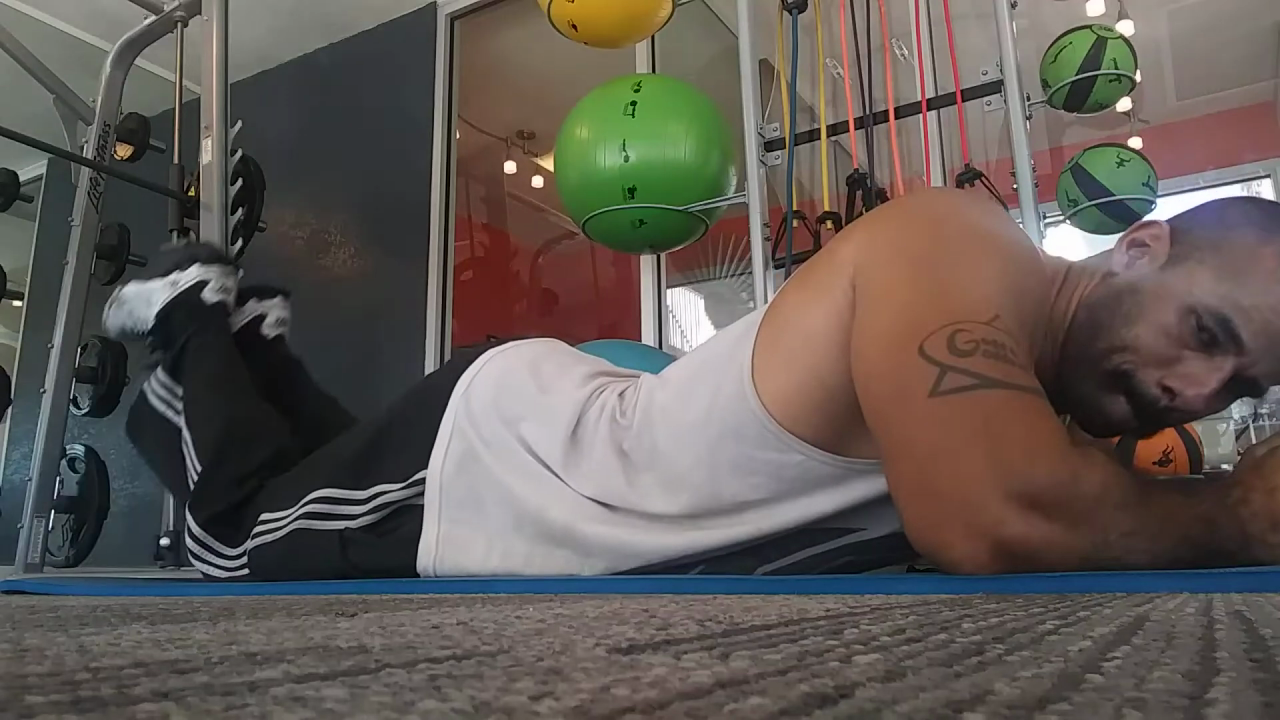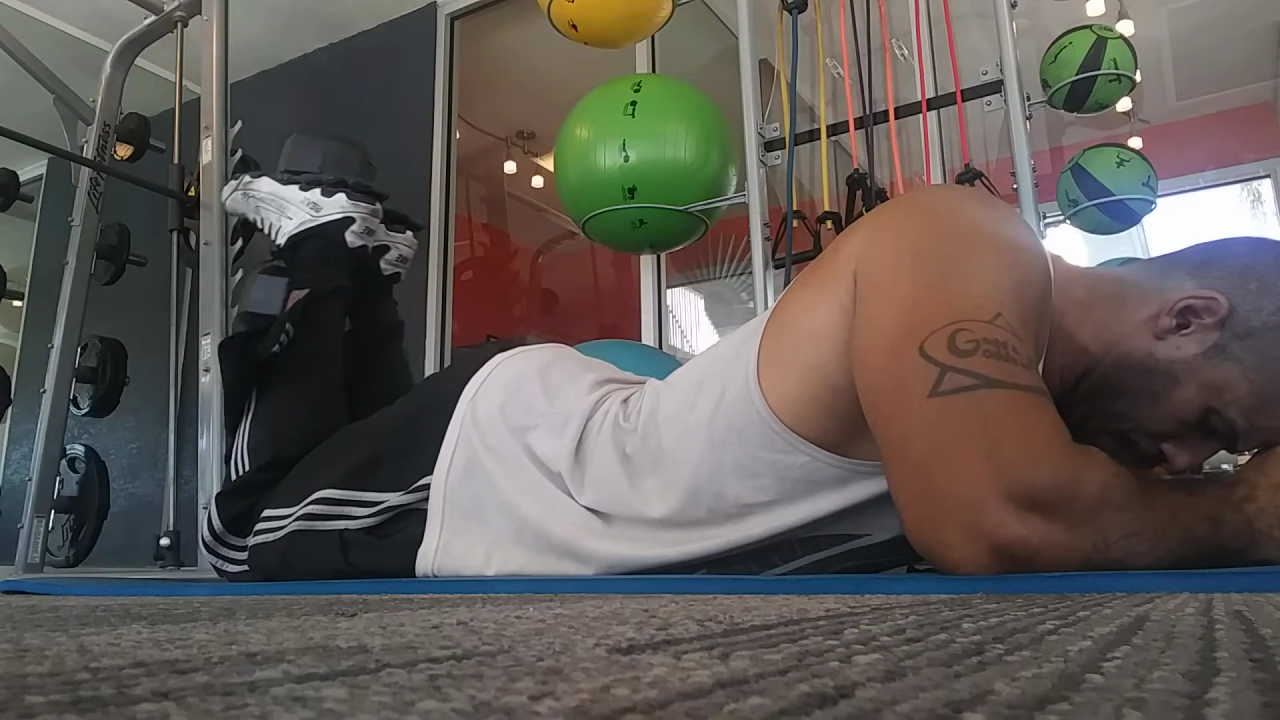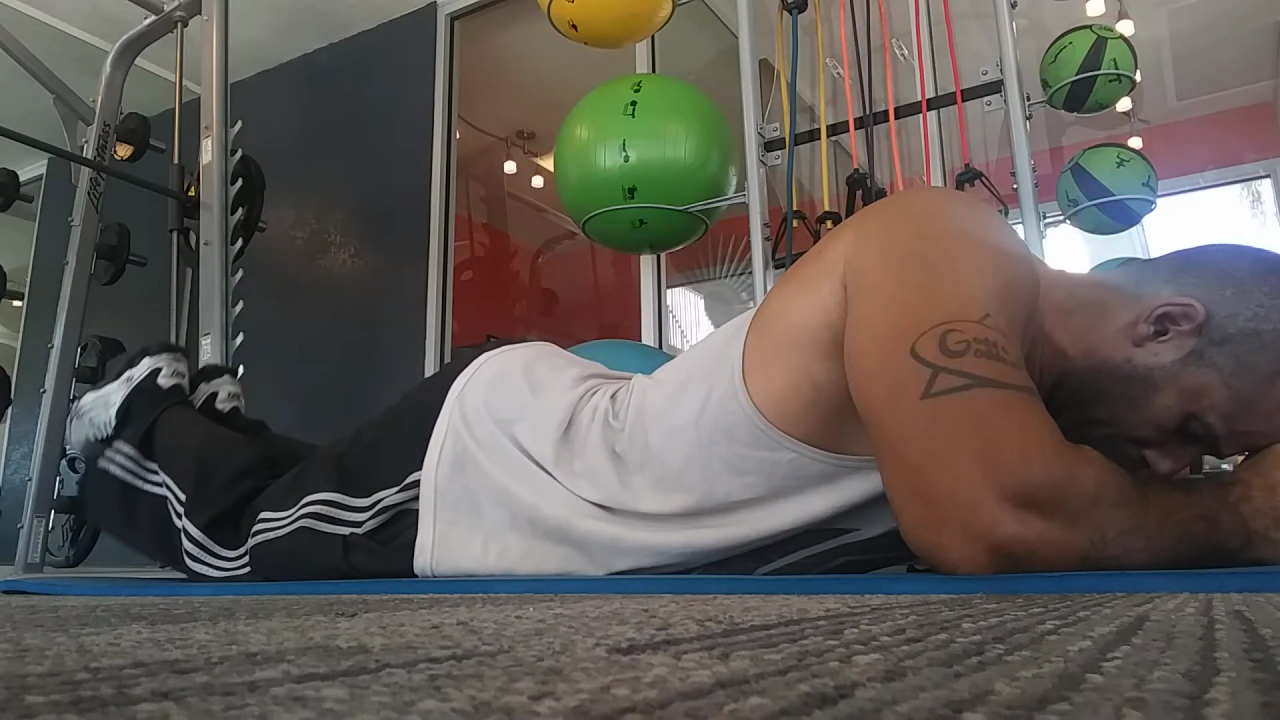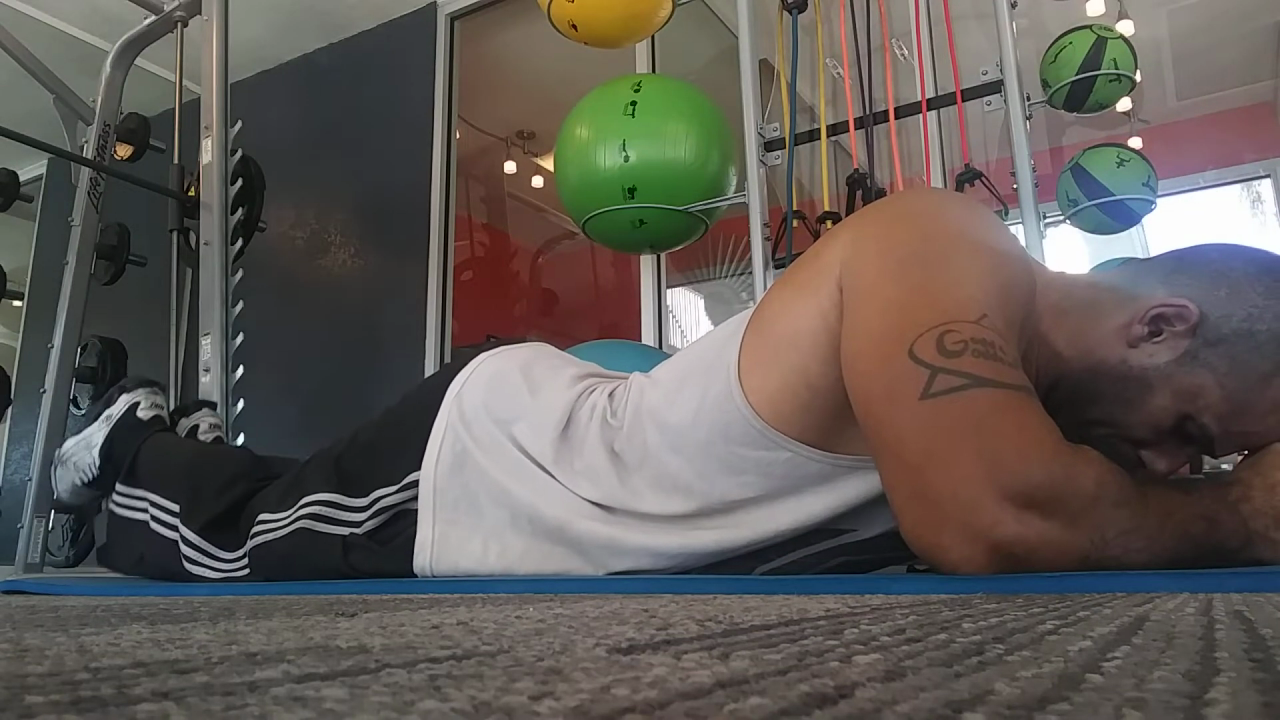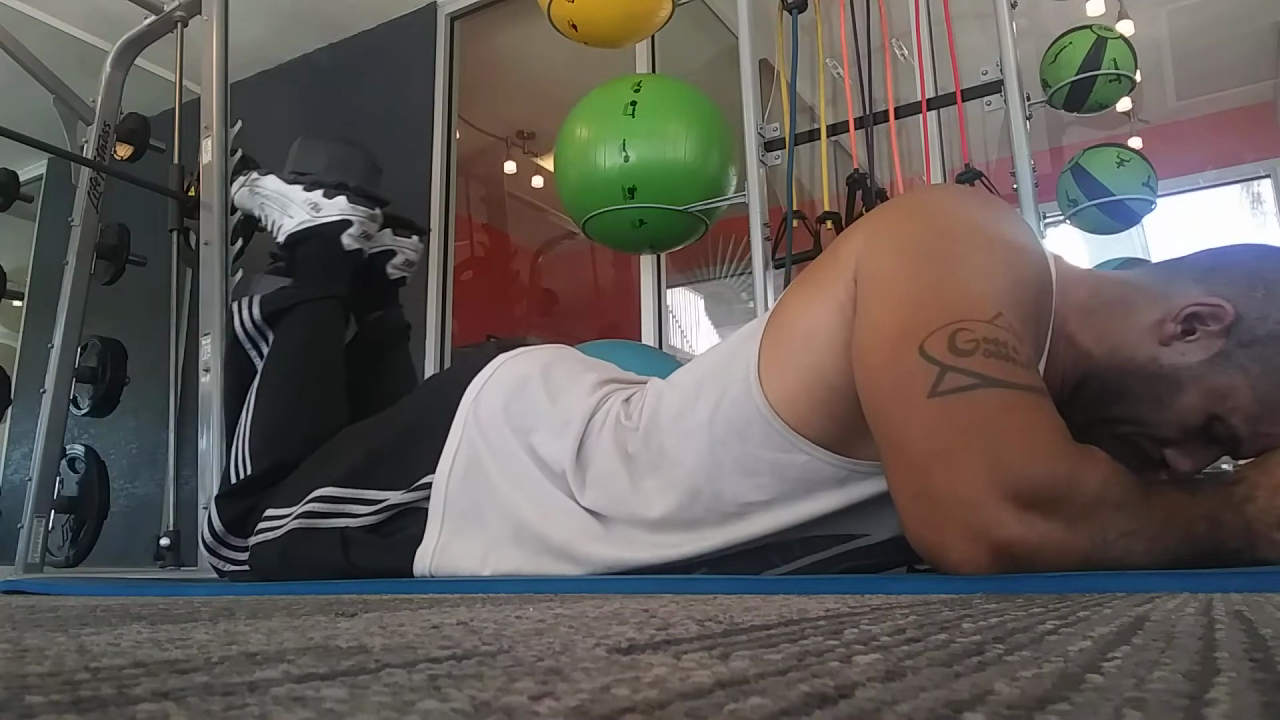
dt=1s
person 1, frame 1
left shoulder: (1036, 399)
right shoulder: (959, 245)
right elbow: (993, 520)
left hip: (552, 427)
right hip: (471, 456)
right knee: (234, 532)
left ankle: (242, 337)
right ankle: (201, 321)
person 1, frame 2
left shoulder: (1033, 373)
right shoulder: (961, 245)
right elbow: (999, 521)
left hip: (558, 431)
right hip: (478, 459)
right knee: (249, 533)
left ankle: (352, 273)
right ankle: (332, 253)
person 1, frame 3
left shoulder: (1008, 368)
right shoulder: (947, 249)
right elbow: (993, 519)
left hip: (549, 430)
right hip: (466, 461)
right knee: (234, 541)
left ankle: (193, 412)
right ankle: (160, 414)
person 1, frame 4
left shoulder: (1010, 371)
right shoulder: (943, 250)
right elbow: (992, 521)
left hip: (543, 431)
right hip: (462, 463)
right knee: (228, 549)
left ankle: (172, 440)
right ankle: (144, 443)
person 1, frame 5
left shoulder: (1036, 369)
right shoulder: (962, 247)
right elbow: (997, 519)
left hip: (566, 429)
right hip: (484, 455)
right knee: (255, 533)
left ankle: (362, 275)
right ankle: (328, 263)
